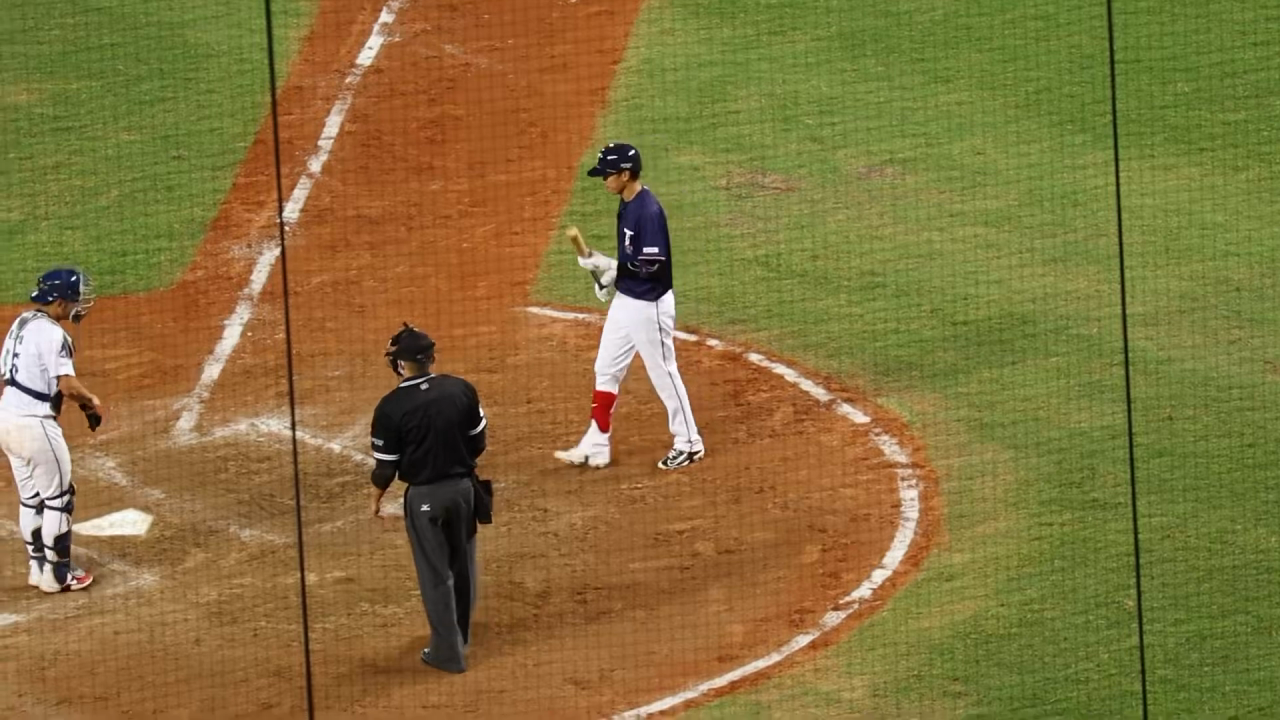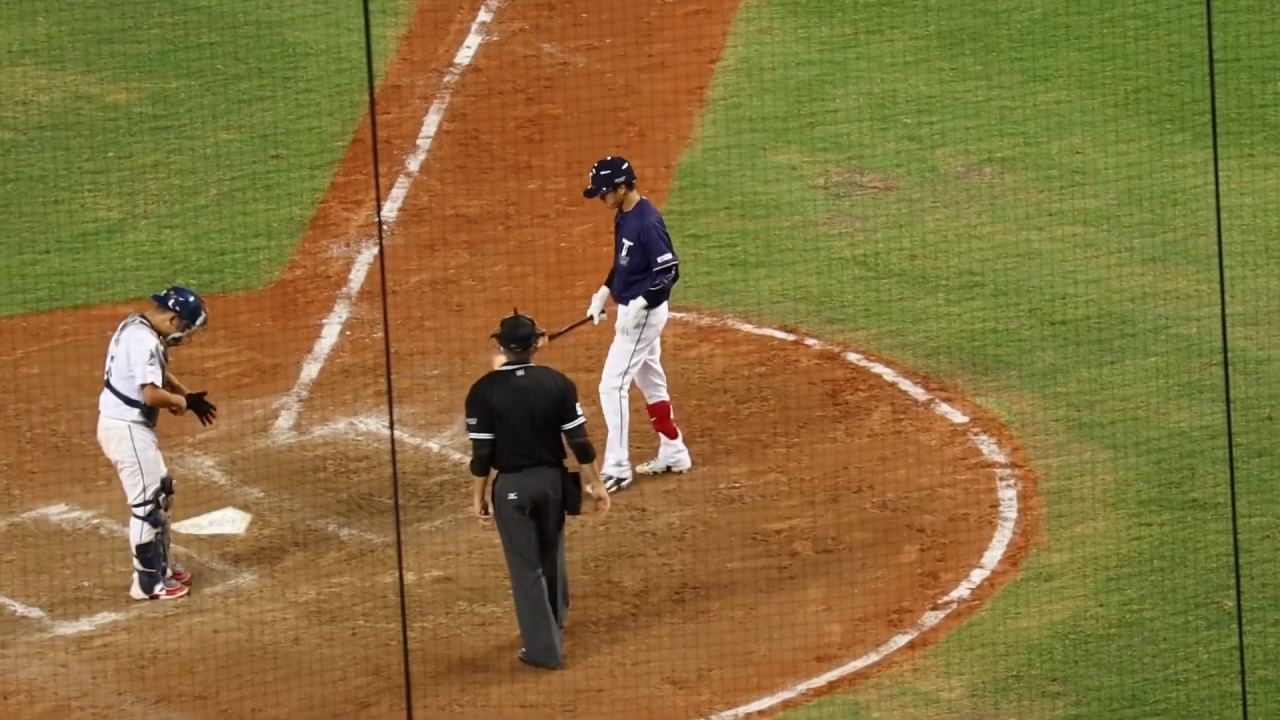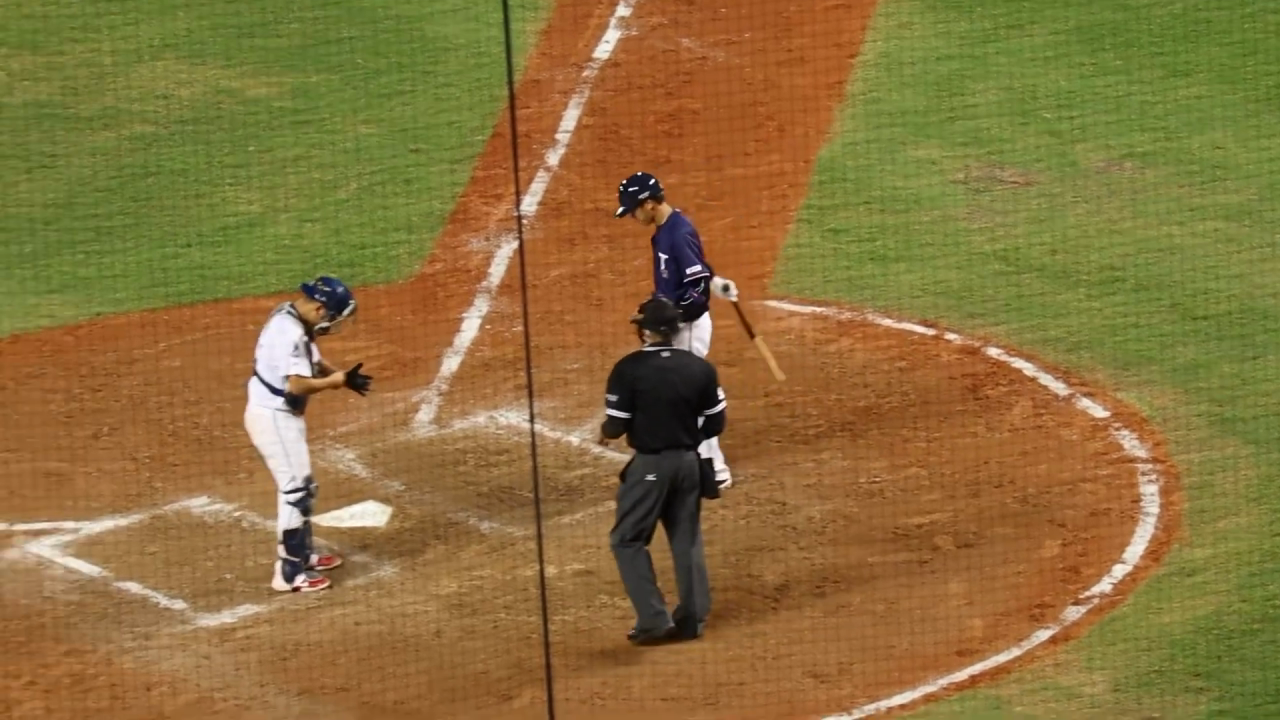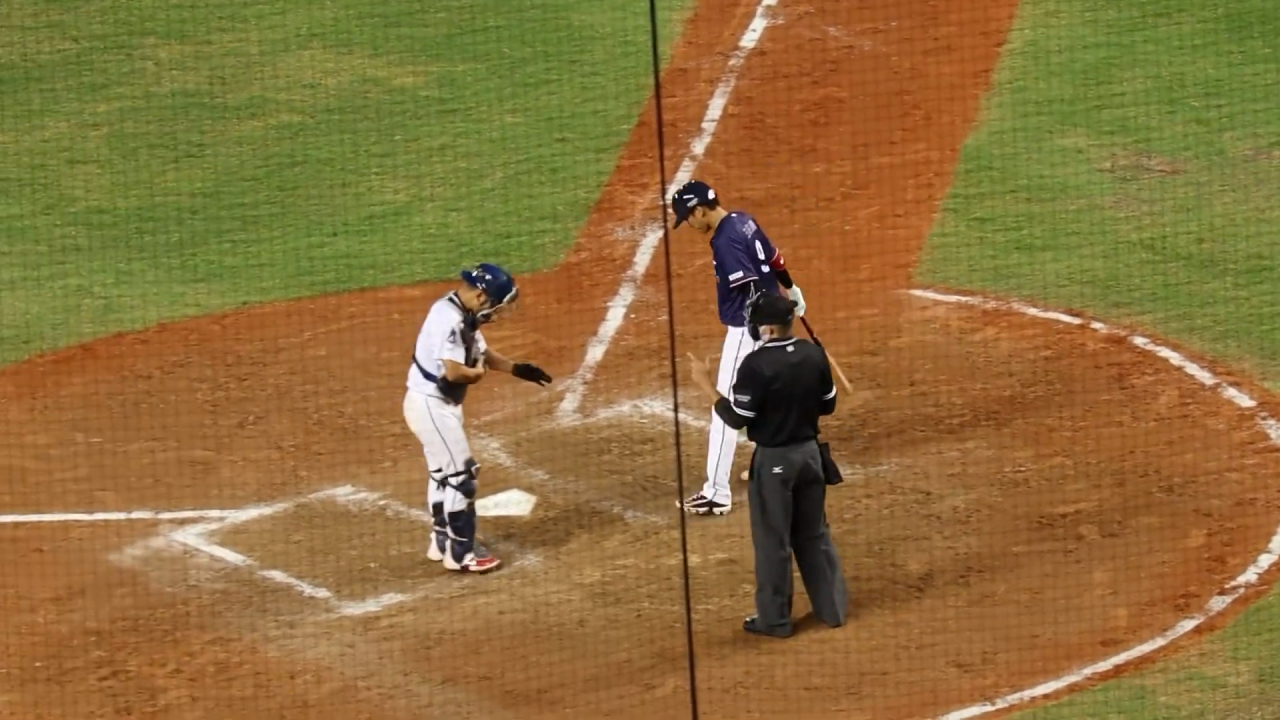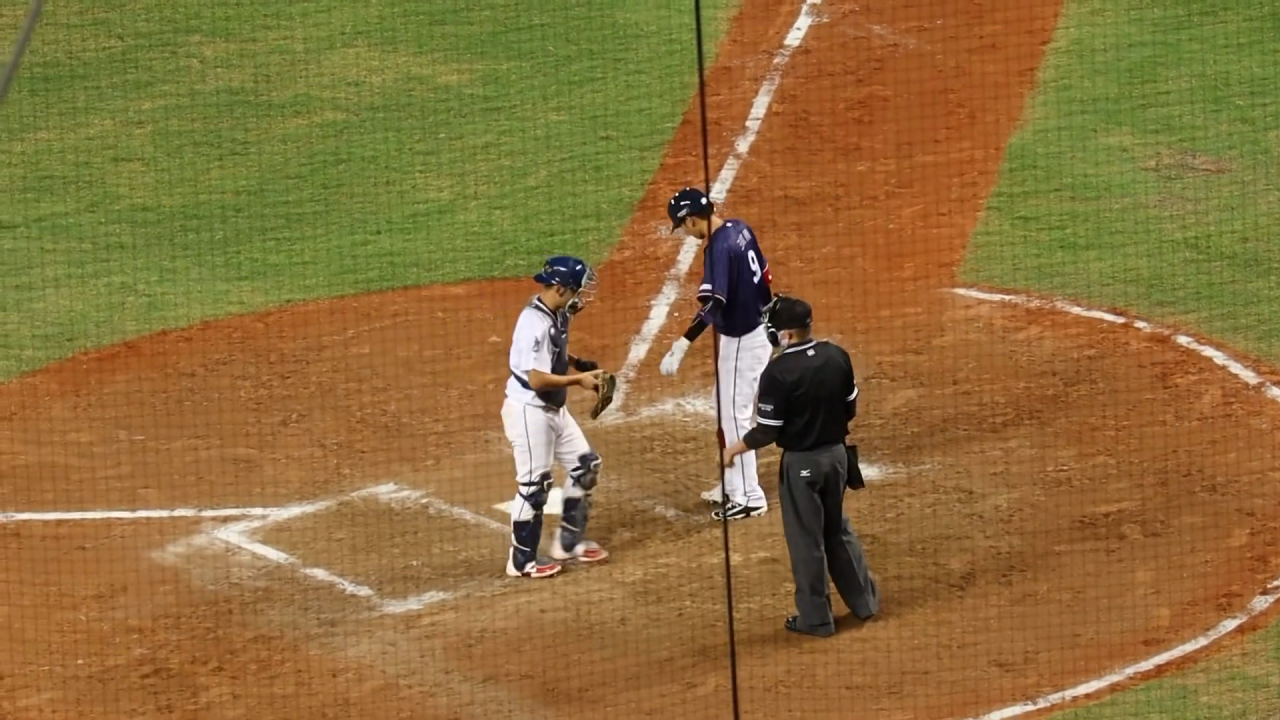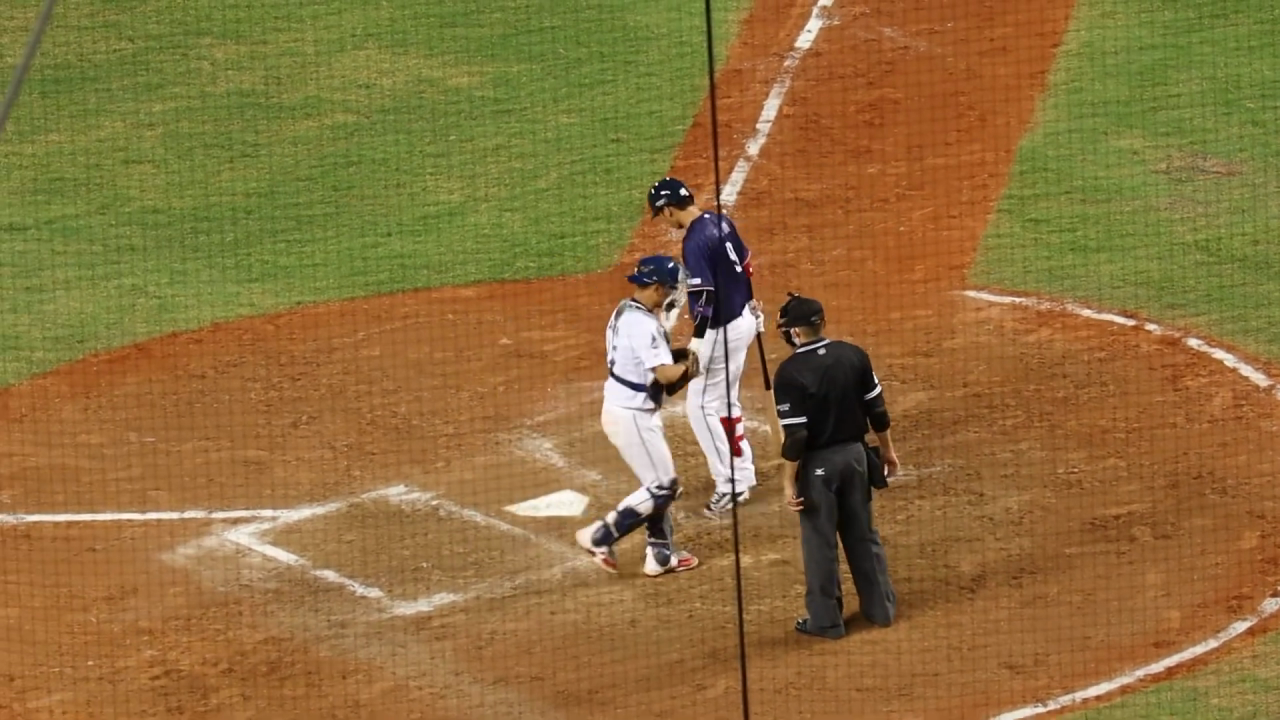
dt=0.5s
person 1, frame 1
left shoulder: (391, 406)
right shoulder: (462, 390)
left elbow: (386, 467)
right elbow: (478, 444)
left wrist: (375, 498)
left hip: (425, 497)
right hip: (465, 488)
left knee: (435, 575)
right knee: (462, 563)
left ankle: (448, 652)
right ankle: (460, 633)
person 1, frame 2
left shoulder: (485, 390)
right shoulder: (558, 383)
left elbow: (482, 451)
right elbow: (579, 439)
left wrist: (479, 495)
right wrist: (595, 483)
left hip: (512, 485)
right hip: (552, 479)
left knee: (525, 567)
right knee: (551, 556)
left ankle: (543, 647)
right ankle: (552, 627)
person 1, frame 3
left shoulder: (629, 368)
right shoulder: (700, 367)
left elbow: (616, 425)
right elbow: (715, 424)
left wrist: (603, 434)
left hip: (649, 466)
right hip: (688, 463)
left knee: (627, 539)
right knee: (688, 542)
left ankle: (655, 617)
right ankle: (691, 619)
person 1, frame 4
left shoulder: (756, 365)
right shoulder: (815, 355)
left elbow: (737, 418)
right elbow: (827, 405)
left wrist: (706, 385)
left hip: (774, 460)
right hip: (809, 452)
left knee: (772, 540)
right knee: (814, 533)
left ankle: (775, 618)
right ankle: (832, 607)
person 1, frame 5
left shoulder: (778, 372)
right shoulder: (838, 356)
left elbow: (767, 432)
right elbow: (850, 410)
left wrist: (735, 449)
left hip: (802, 463)
right hip: (837, 454)
left knee: (806, 540)
right knee: (838, 530)
left ankle: (815, 618)
right ankle: (864, 600)
person 1, frame 6
left shoulder: (790, 372)
right shoulder: (855, 355)
left elbow: (795, 435)
right elbow: (877, 410)
left wrist: (789, 482)
right wrist: (887, 450)
left hip: (819, 463)
right hip: (856, 454)
left knee: (820, 542)
right knee: (863, 534)
left ankle: (826, 620)
right ankle: (880, 607)
person 2, frame 1
left shoulder: (649, 210)
right shoulder: (626, 203)
left elbow: (653, 265)
left wrist: (609, 265)
right wrist: (607, 274)
left hip: (648, 305)
right hip: (625, 300)
left knee: (663, 375)
right knee: (606, 371)
left ankle: (689, 443)
right ankle: (595, 446)
person 2, frame 2
left shoulder: (648, 221)
right shoulder: (623, 216)
left elbow: (669, 272)
left wrist: (638, 304)
right wrist: (604, 292)
left hip: (642, 315)
right hip: (632, 311)
left knee: (612, 387)
right knee: (650, 383)
left ankle: (616, 468)
right ankle: (674, 452)
person 2, frame 3
left shoulder: (679, 233)
right shoulder: (664, 227)
left elbow: (699, 286)
right wrist: (717, 281)
left hip: (686, 326)
left ankle: (715, 471)
person 2, frame 4
left shoulder: (725, 240)
right shoulder: (743, 221)
left elbow: (749, 289)
right elbow: (774, 258)
left wrist: (759, 340)
right wrist: (791, 291)
left hip: (748, 330)
left ankle: (716, 493)
person 2, frame 5
left shoulder: (718, 248)
right shoulder: (740, 229)
left elbow: (711, 306)
right elbow: (764, 275)
left wrist: (682, 344)
left hip: (742, 339)
right hip: (759, 330)
left knee: (735, 416)
right knee: (731, 412)
left ankle: (750, 497)
right ankle: (733, 484)
person 2, frame 6
left shoulder: (694, 243)
right shoulder: (719, 220)
left elbow: (703, 298)
right elbow: (744, 265)
left wrist: (696, 343)
right wrist: (752, 305)
left hip: (723, 329)
right hip: (742, 320)
left knee: (699, 406)
right knee: (726, 398)
left ankle: (727, 480)
right ankle: (741, 469)
person 3, frame 1
right shoulder: (52, 333)
right elbow: (68, 386)
left wrist: (83, 402)
right wrist: (91, 401)
right hip: (35, 424)
left knee: (30, 497)
right knee: (58, 497)
left ankle: (40, 565)
right ankle: (57, 573)
person 3, frame 2
left shoulder: (135, 325)
right shoulder: (145, 340)
left elbow: (157, 373)
right elbow: (152, 394)
left wrist: (187, 396)
right wrist: (178, 401)
left hip: (127, 424)
right hip: (127, 428)
left knee: (161, 490)
right knee: (147, 503)
left ankle: (159, 564)
right ankle: (147, 581)
person 3, frame 3
left shoulder: (290, 317)
right shoulder: (290, 331)
left elbow: (312, 361)
right elbow: (298, 384)
left wrist: (342, 377)
right wrist: (332, 382)
left hip: (280, 414)
right hip: (274, 416)
left knee: (297, 486)
right knee: (297, 490)
left ankle: (301, 554)
right ankle: (289, 572)
person 3, frame 4
left shoulder: (463, 314)
right shoulder: (448, 317)
left elbow: (482, 351)
right elbow: (453, 371)
left wrist: (519, 369)
right wrist: (476, 373)
left hip: (442, 403)
right hip: (431, 404)
left knee: (444, 472)
right knee: (462, 474)
left ankle: (443, 541)
right ankle: (461, 551)
person 3, frame 5
left shoulder: (556, 315)
right shoulder: (534, 323)
right elbow: (538, 379)
left wrist: (577, 363)
right wrist: (578, 379)
left hip: (552, 409)
right hip: (528, 412)
left knee: (585, 466)
right knee: (534, 485)
left ankle: (570, 541)
right ankle: (522, 560)
person 3, frame 6
left shoulder: (623, 313)
right shoulder: (645, 325)
right elbow: (667, 376)
left wrist: (674, 359)
right wrist: (688, 366)
left hip: (619, 409)
right hip: (633, 416)
left knee: (655, 482)
right knee: (662, 486)
left ankle: (661, 555)
right ankle: (600, 536)
